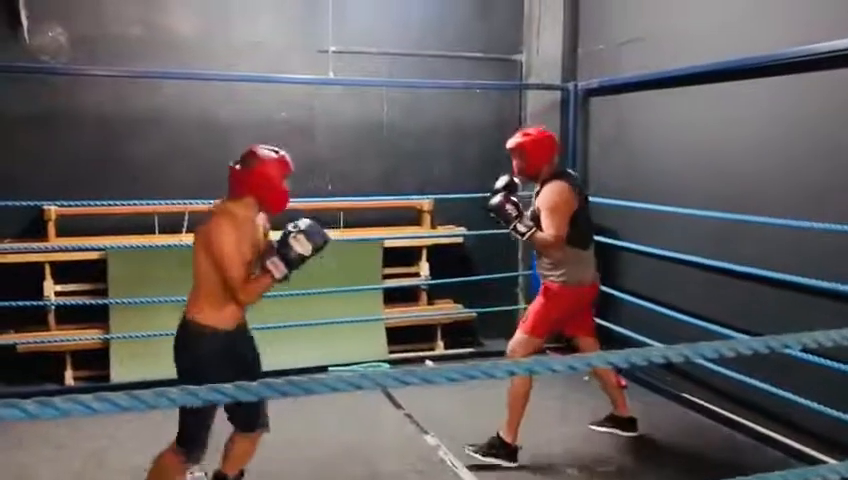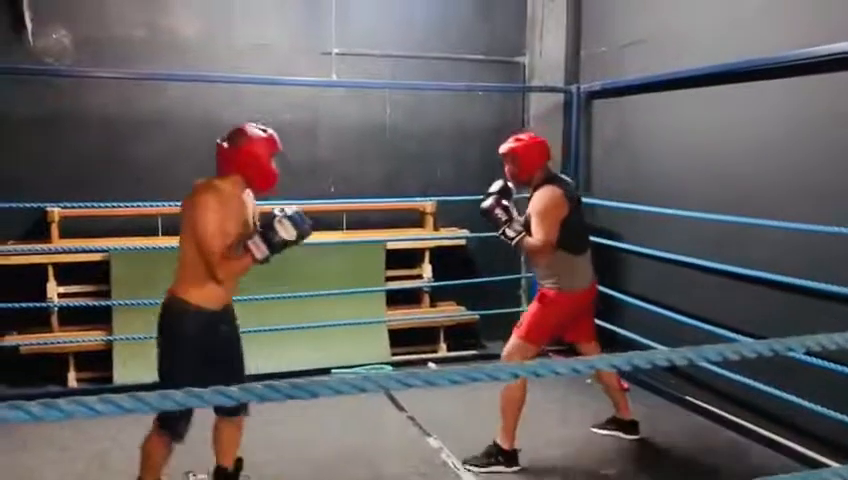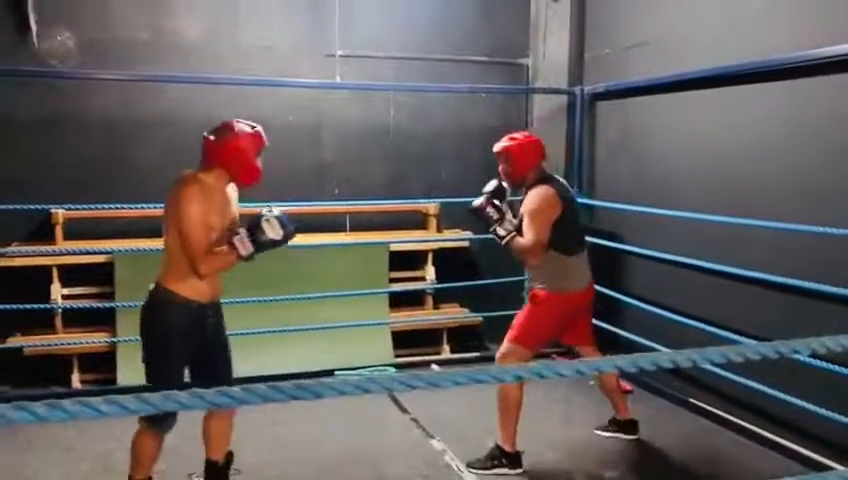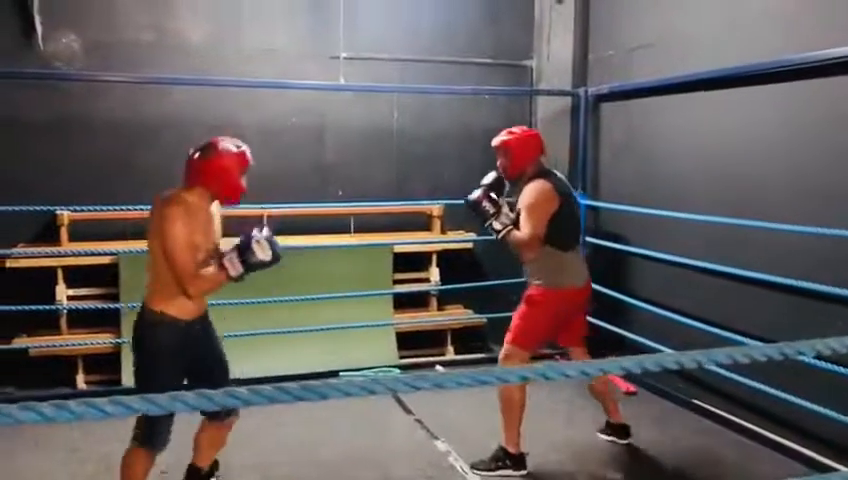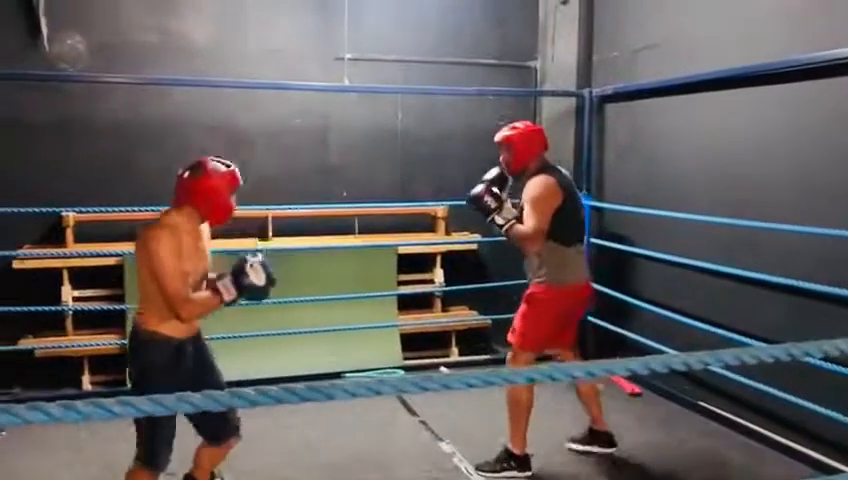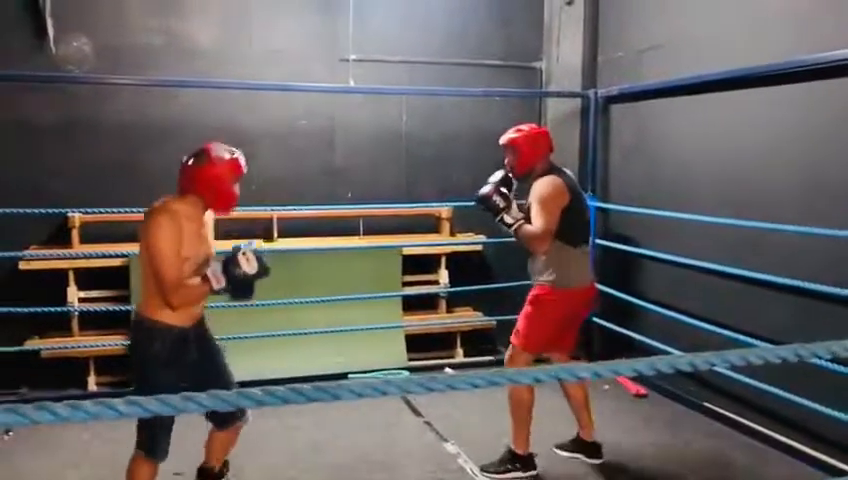
dt=0.1s
person 1, frame 1
left shoulder: (556, 191)
right shoulder: (559, 182)
left elbow: (552, 245)
right elbow: (545, 229)
left wrist: (515, 219)
right wrist: (512, 203)
left hip: (566, 286)
right hip: (581, 282)
left knee: (518, 353)
right knee: (589, 348)
left ankle: (505, 444)
right ankle: (623, 416)
person 1, frame 2
left shoulder: (547, 196)
right shoulder: (555, 187)
left elbow: (541, 251)
right elbow: (539, 235)
left wrist: (505, 224)
right wrist: (507, 209)
left hip: (561, 292)
right hip: (579, 287)
left knee: (513, 358)
right knee: (591, 351)
left ankle: (504, 450)
right ankle: (625, 418)
person 1, frame 3
left shoulder: (540, 196)
right shoulder: (552, 186)
left elbow: (532, 253)
left wrist: (497, 224)
right wrist: (502, 210)
left hip: (554, 293)
right hip: (578, 288)
left knee: (507, 361)
right knee: (589, 354)
left ankle: (507, 453)
right ankle: (624, 419)
person 1, frame 4
left shoulder: (537, 190)
right shoulder: (552, 180)
left elbow: (528, 247)
left wrist: (493, 218)
right wrist: (499, 205)
left hip: (551, 290)
right hip: (575, 286)
left knee: (509, 362)
right knee: (578, 355)
right ankle: (617, 423)
person 1, frame 5
left shoulder: (540, 184)
right shoulder: (555, 178)
left elbow: (531, 242)
left wrist: (496, 212)
right wrist: (503, 203)
left hip: (553, 288)
right hip: (576, 285)
left knee: (518, 363)
right knee: (565, 357)
right ankle: (600, 431)
person 1, frame 6
left shoulder: (547, 185)
right shoulder: (560, 179)
left elbow: (540, 241)
left wrist: (504, 211)
right wrist: (509, 205)
left hip: (557, 290)
right hip: (579, 287)
left knee: (516, 362)
right knee: (559, 360)
right ankle: (587, 441)
person 2, frame 1
left shoulder: (257, 218)
right shoulder: (222, 223)
left elbow: (258, 270)
right elbow: (242, 293)
left wrist: (297, 246)
right wrist: (283, 261)
left hip: (236, 335)
right hip: (201, 338)
left knee: (252, 425)
right knee: (190, 447)
person 2, frame 2
left shoulder: (245, 198)
right shoulder: (207, 198)
left elbow: (244, 250)
right elbow: (220, 270)
left wrist: (283, 233)
right wrist: (266, 243)
left hip: (222, 317)
right hip: (185, 319)
left knee: (234, 410)
right knee: (172, 426)
person 2, frame 3
left shoulder: (229, 191)
right shoulder: (191, 191)
right elbow: (202, 264)
left wrist: (262, 233)
right wrist: (250, 240)
left hip: (207, 310)
right hip: (171, 312)
right knee: (160, 419)
person 2, frame 4
left shoulder: (211, 208)
right shoulder: (174, 211)
right elbow: (191, 284)
left wrist: (249, 254)
right wrist: (239, 261)
left hip: (198, 326)
right hip: (162, 331)
left knee: (223, 413)
right knee: (151, 436)
person 2, frame 5
left shoulder: (199, 227)
right shoulder: (162, 233)
right elbow: (182, 307)
left wrist: (234, 282)
right wrist: (232, 287)
left hip: (191, 345)
right hip: (155, 350)
left knee: (225, 433)
person 2, frame 6
left shoulder: (204, 214)
right shoulder: (163, 220)
right elbow: (174, 295)
left wrist: (230, 272)
right wrist: (224, 276)
left hip: (196, 333)
right hip: (157, 340)
left knee: (232, 417)
right knee: (153, 447)
